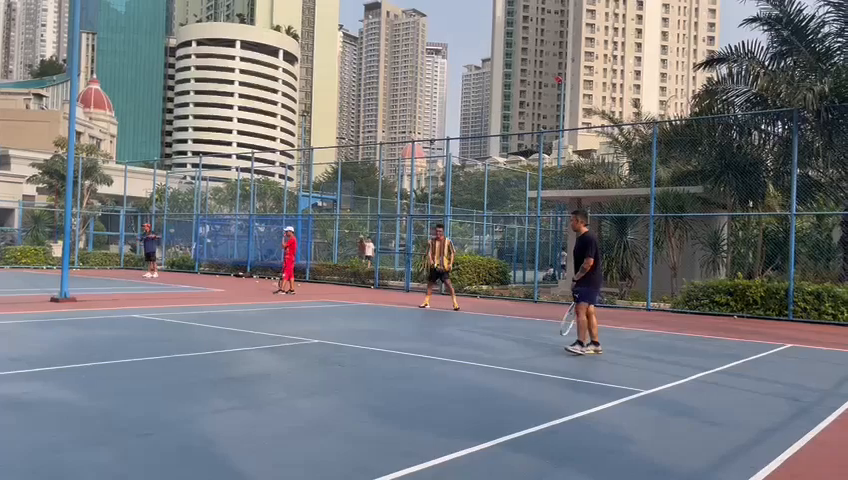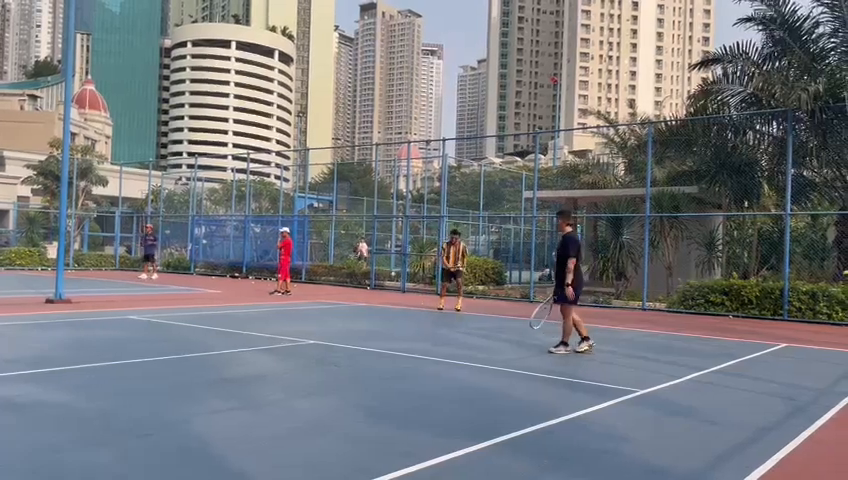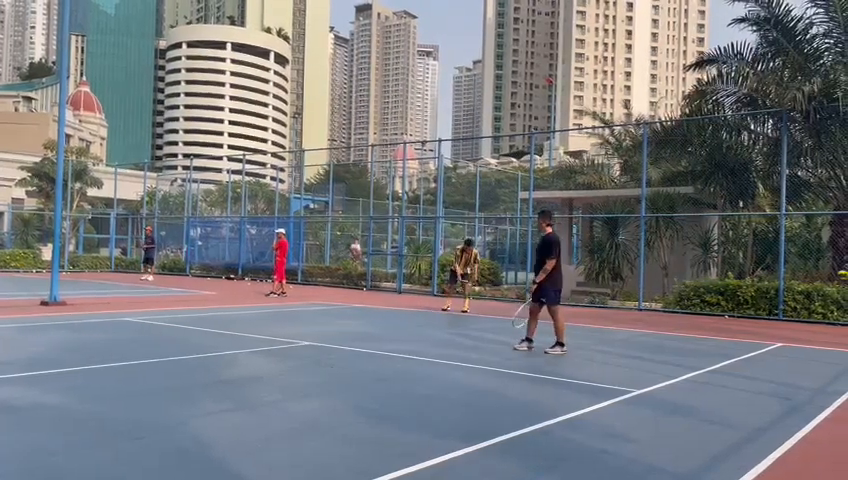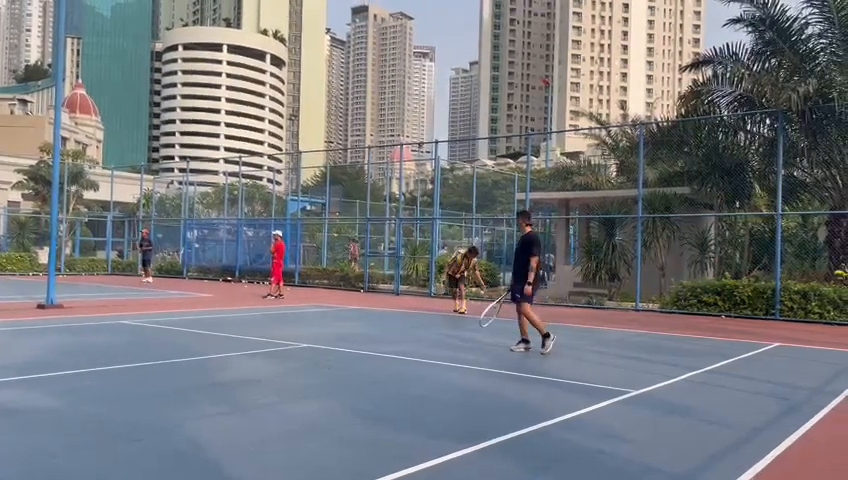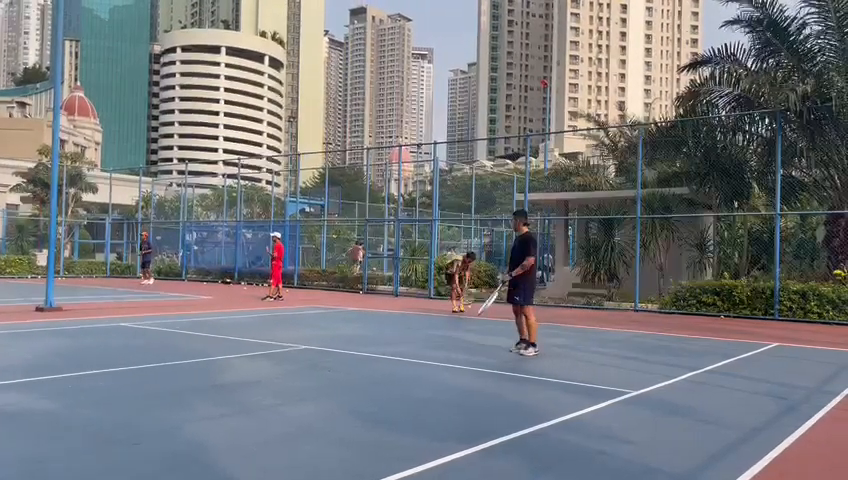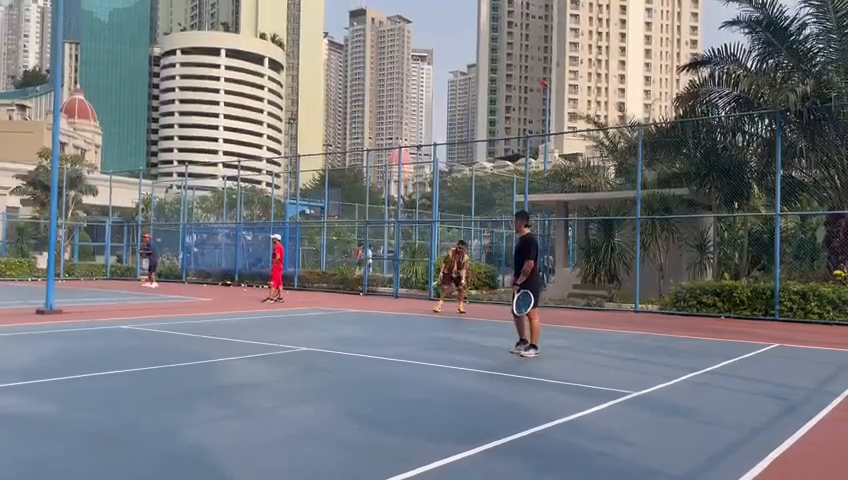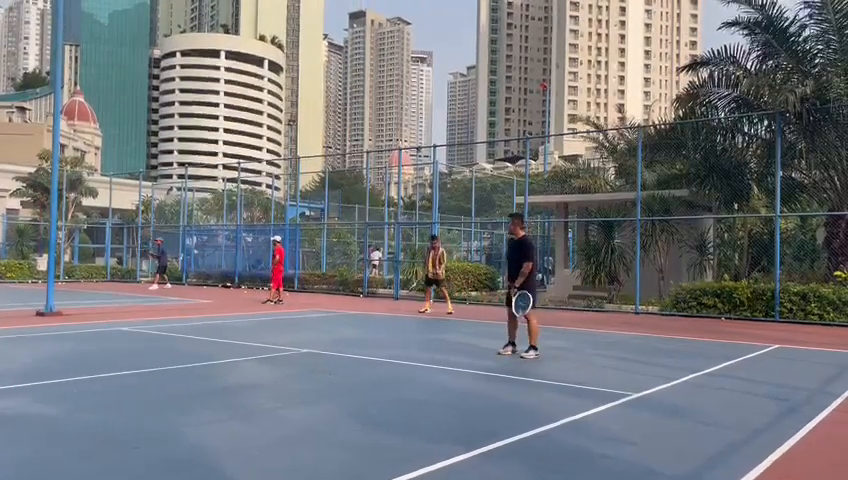
dt=0.5s
person 1, frame 1
left shoulder: (589, 238)
right shoulder: (580, 238)
left elbow: (589, 263)
left wrist: (575, 279)
right wrist: (577, 279)
left hip: (588, 282)
right hip: (585, 282)
left knee: (580, 310)
right knee: (589, 312)
left ankle: (580, 343)
right ankle: (595, 344)
person 1, frame 2
left shoulder: (569, 238)
right shoulder: (568, 237)
left elbow: (571, 263)
left wrist: (568, 284)
right wrist: (564, 284)
left hip: (570, 283)
right hip: (563, 282)
left knee: (566, 313)
right knee: (569, 313)
left ankle: (564, 344)
right ankle: (586, 339)
person 1, frame 3
left shoulder: (552, 239)
right shoulder: (545, 238)
left elbow: (551, 264)
left wrist: (536, 281)
right wrist: (537, 281)
left hip: (551, 284)
right hip: (543, 284)
left knee: (555, 313)
right knee: (533, 311)
left ankle: (561, 345)
right ankle: (528, 340)
person 1, frame 4
left shoulder: (532, 238)
right shoulder: (523, 238)
left elbow: (533, 262)
left wrist: (529, 282)
right wrist: (514, 281)
left hip: (527, 282)
right hip: (519, 281)
left knee: (525, 310)
right knee: (519, 311)
left ankle: (546, 335)
right ankle: (525, 341)
person 1, frame 5
left shoulder: (529, 238)
right shoulder: (518, 238)
left elbow: (529, 261)
left wrist: (512, 274)
right wrist: (509, 275)
left hip: (525, 282)
right hip: (515, 282)
left knee: (527, 313)
right knee: (517, 312)
left ankle: (533, 345)
right ankle: (523, 341)
person 1, frame 6
left shoulder: (529, 240)
right shoulder: (521, 239)
left elbow: (529, 265)
left wrist: (518, 283)
right wrist: (516, 281)
left hip: (530, 284)
right hip: (521, 284)
left knee: (532, 314)
right knee: (516, 312)
left ankle: (534, 347)
right ankle: (523, 341)
person 1, frame 7
left shoulder: (526, 243)
right shoulder: (512, 242)
left elbow: (527, 267)
left wrist: (516, 285)
right wrist: (509, 281)
left hip: (526, 286)
right hip: (513, 286)
left knee: (529, 316)
right knee: (511, 314)
left ankle: (533, 348)
right ankle: (511, 344)
